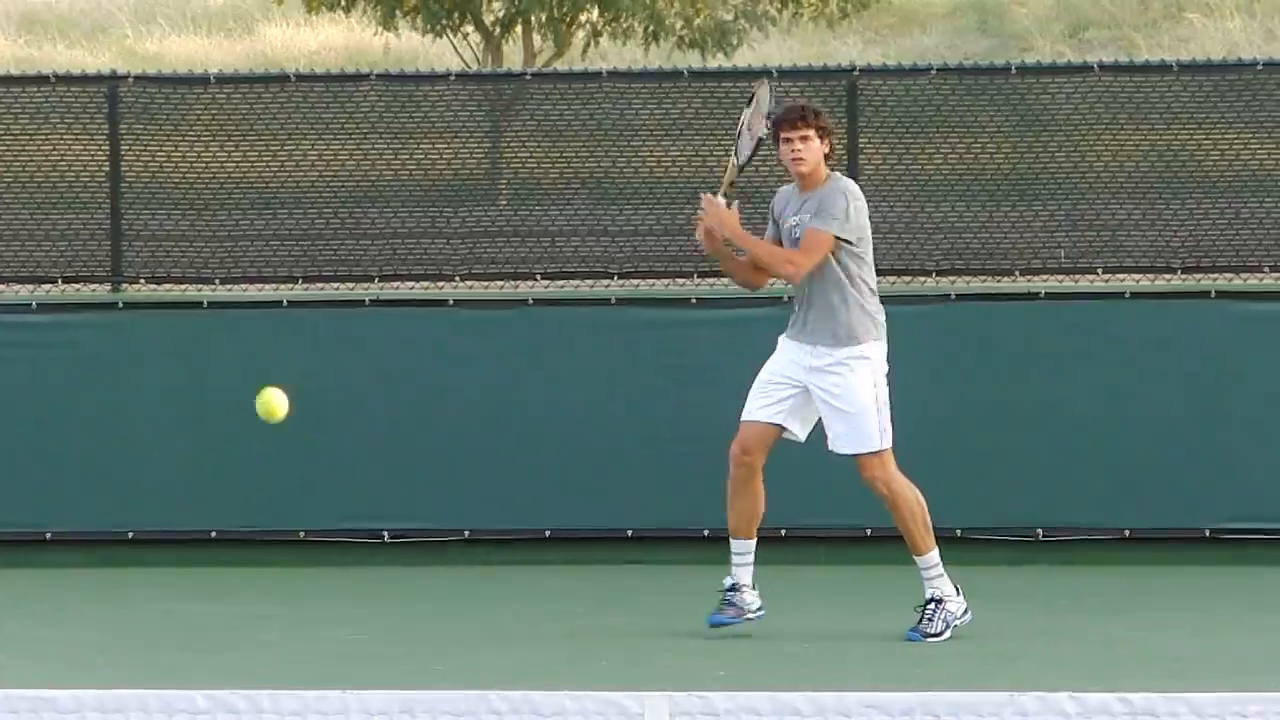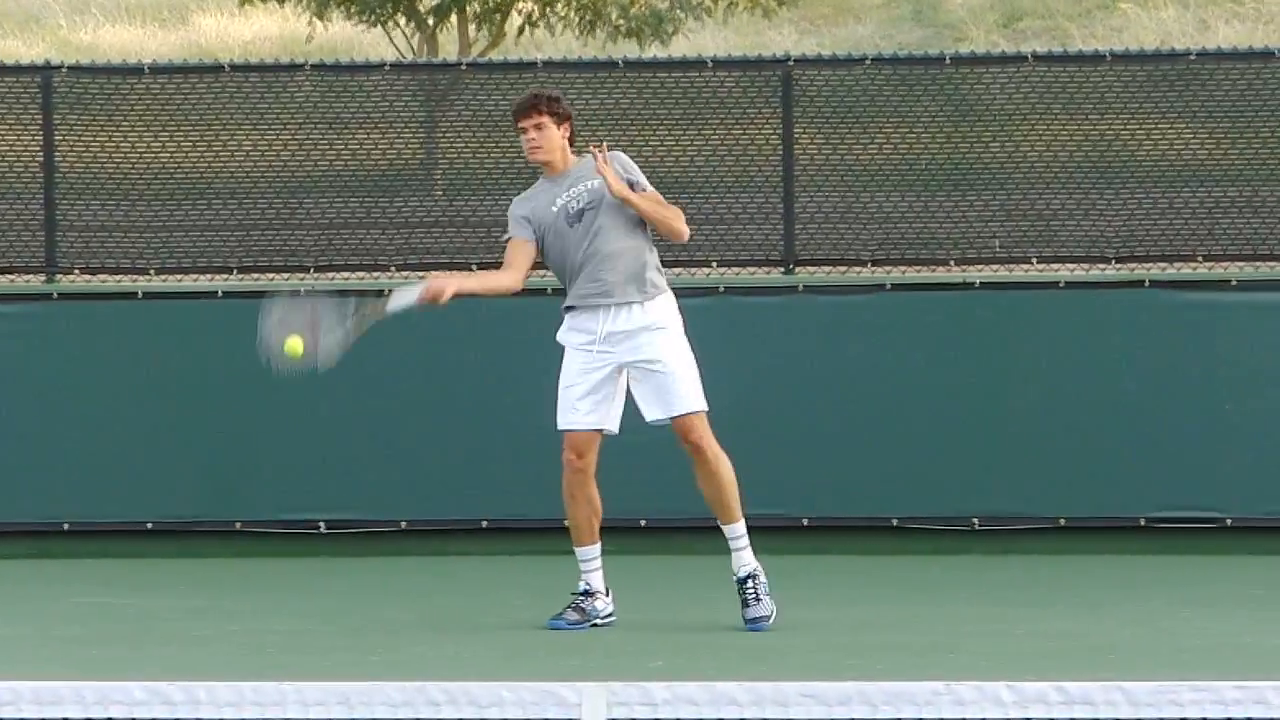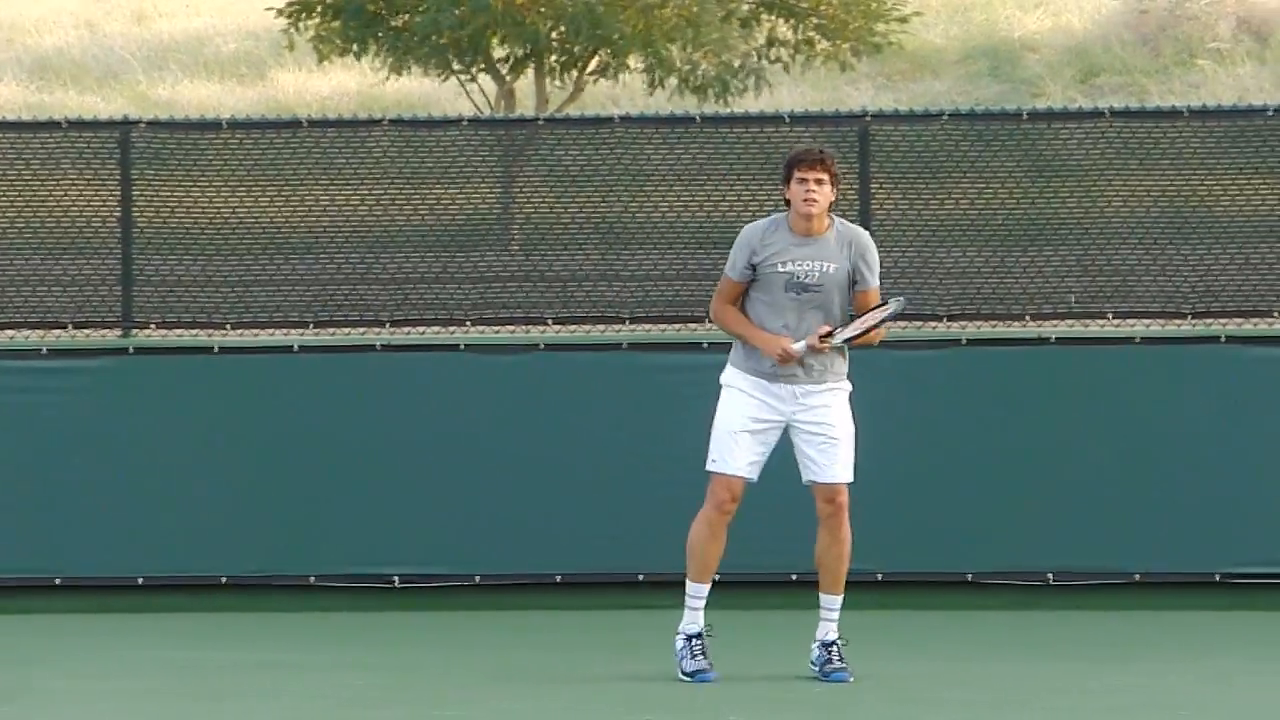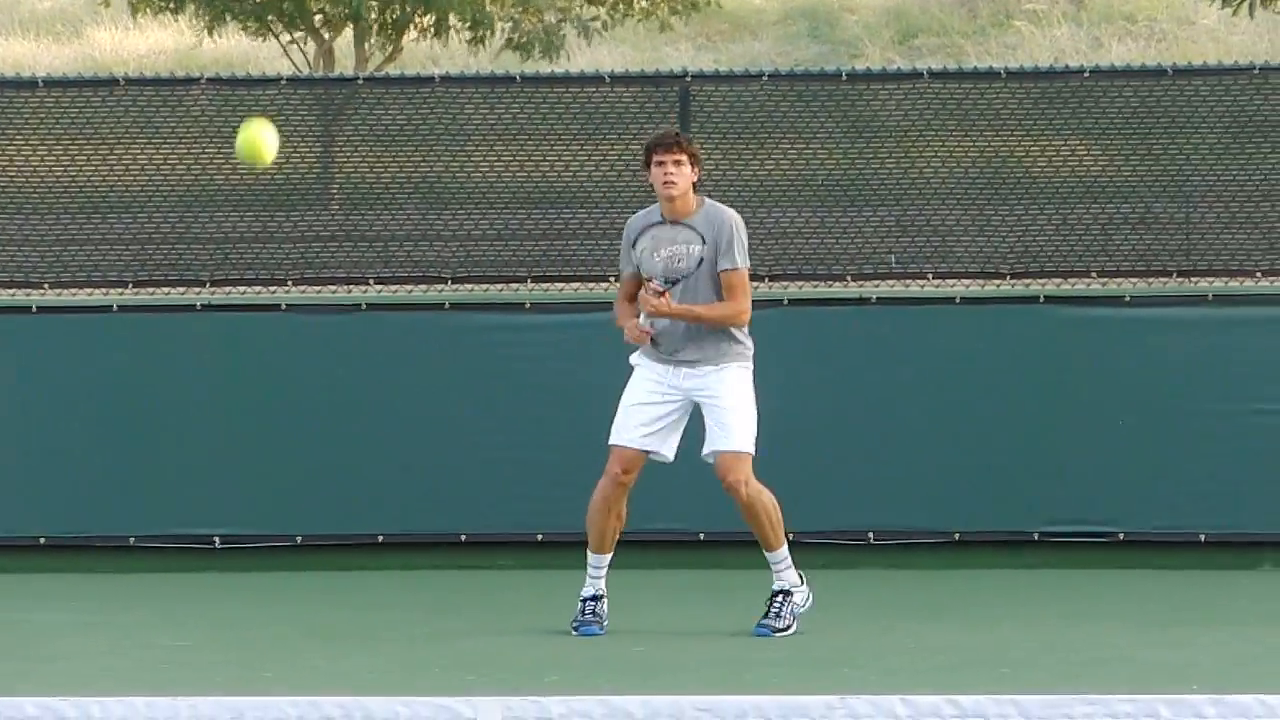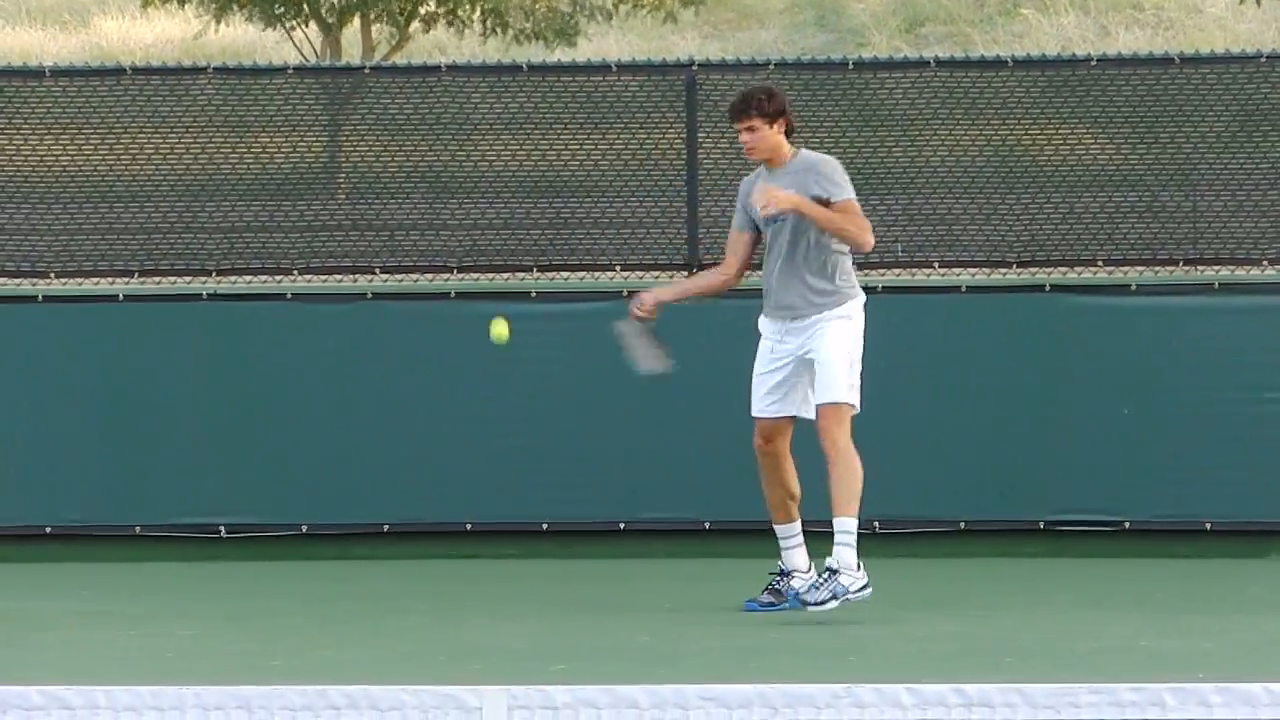
dt=1s
person 1, frame 1
left shoulder: (842, 195)
right shoulder: (786, 198)
left elbow: (795, 267)
right elbow: (754, 277)
left wrist: (734, 231)
right wrist: (719, 243)
left hip: (850, 352)
right hip: (797, 349)
left knee: (880, 474)
right knee: (744, 452)
left ankle: (944, 595)
right ankle: (741, 588)
person 1, frame 2
left shoulder: (614, 163)
right shoulder: (525, 207)
left elbow: (679, 231)
right elbow: (511, 278)
left wrist: (627, 197)
right wrist: (454, 283)
left hip: (648, 318)
right hip: (587, 331)
left knee: (696, 437)
right knee: (576, 458)
left ankle: (745, 567)
right ankle: (593, 592)
person 1, frame 3
left shoulder: (856, 243)
right shoulder: (756, 237)
left elbow: (870, 325)
right elbow: (721, 307)
left wrist: (832, 338)
right wrist: (767, 341)
left hip: (823, 390)
right hip: (754, 384)
left knee: (834, 505)
right knee: (721, 500)
left ankle: (828, 639)
right ankle: (692, 628)
person 1, frame 4
left shoulder: (724, 222)
right shoulder: (639, 227)
left elbow: (739, 310)
right elbow: (627, 297)
left wrist: (677, 310)
right wrist: (631, 322)
left hip: (722, 366)
right hip: (658, 366)
left knee: (738, 479)
right knee: (617, 474)
left ankle: (788, 584)
right ankle: (593, 592)
person 1, frame 5
left shoulder: (821, 167)
right shoulder: (751, 189)
left elbow: (863, 239)
right elbow: (730, 271)
left wrist: (801, 204)
right wrist: (665, 294)
left hip: (833, 316)
right hip: (780, 326)
left knee: (832, 428)
right knee: (767, 442)
left ankle: (846, 565)
right ankle: (795, 569)
